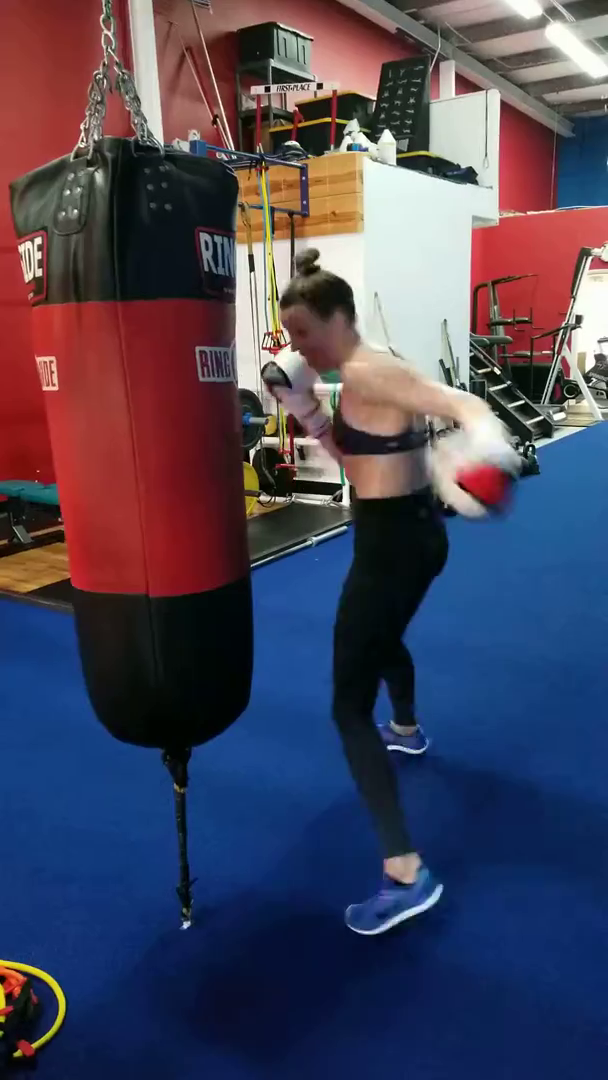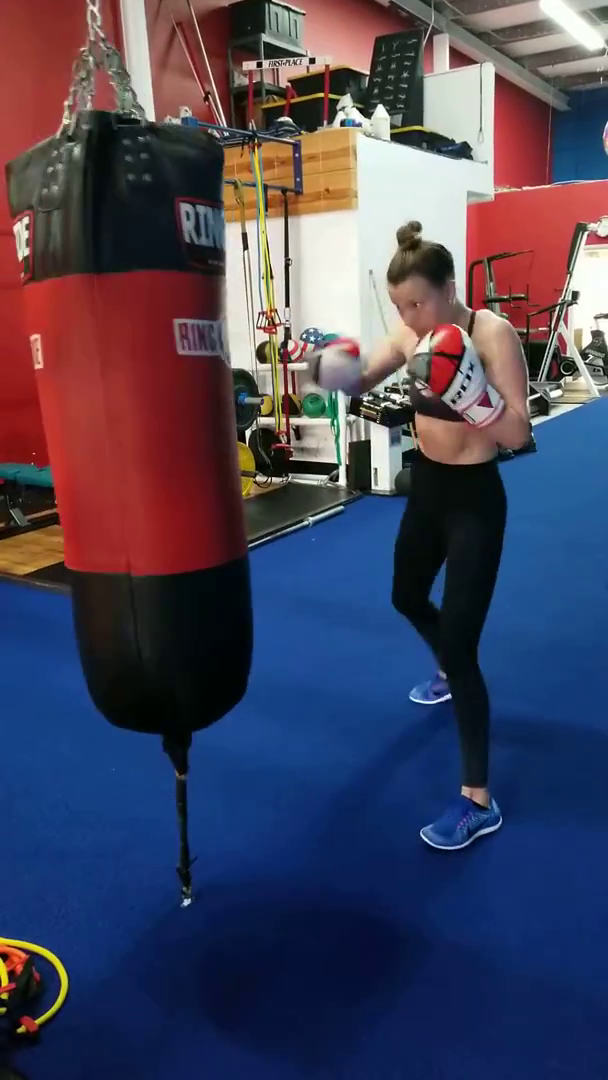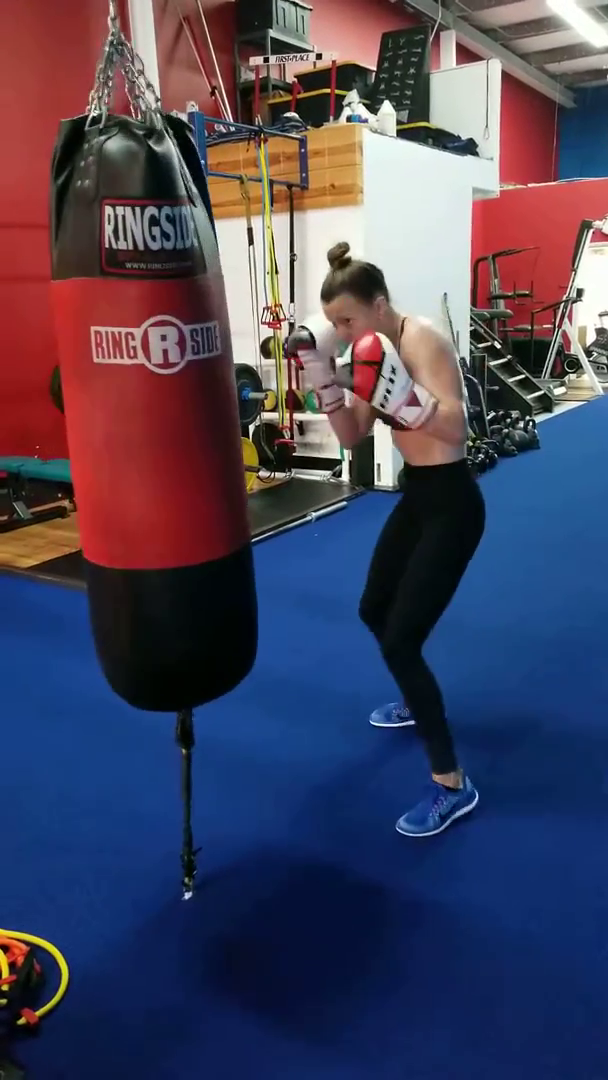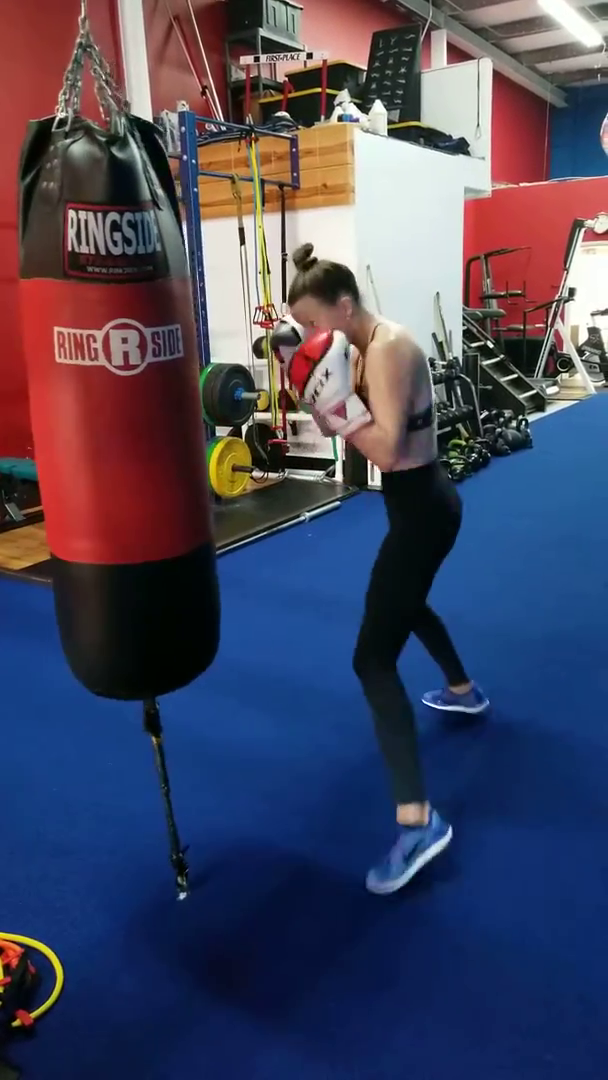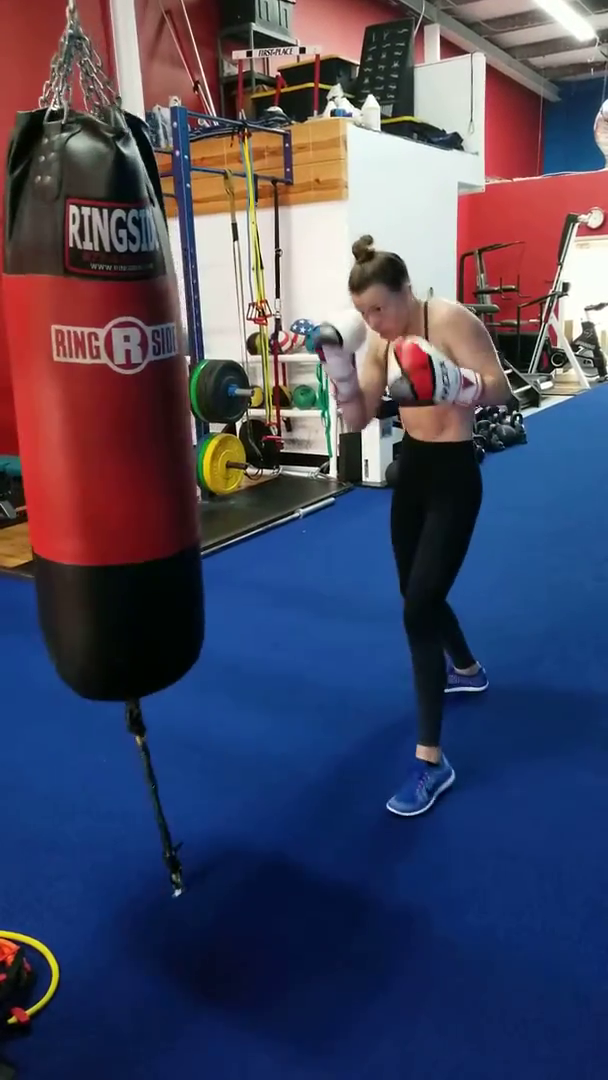
dt=1s
person 1, frame 1
left shoulder: (364, 370)
right shoulder: (354, 376)
left elbow: (460, 402)
right elbow: (350, 453)
left wrist: (487, 450)
right wrist: (301, 402)
left hip: (393, 542)
right hip: (413, 533)
left knee: (349, 706)
right knee: (379, 642)
left ankle: (406, 872)
right ankle: (407, 727)
person 1, frame 2
left shoulder: (494, 333)
right shoulder: (411, 335)
left elbow: (516, 435)
right elbow: (359, 379)
left wrist: (467, 383)
right wrist: (337, 370)
left hip: (476, 500)
right hip: (425, 488)
left knee: (458, 647)
right knee: (407, 598)
left ankle: (478, 800)
right ankle: (449, 672)
person 1, frame 3
left shoulder: (422, 339)
right shoulder: (378, 349)
left elbow: (455, 431)
right elbow: (352, 438)
right wrist: (324, 377)
left hip: (451, 505)
right hip: (417, 498)
left knee: (399, 642)
right knee: (374, 612)
left ankle: (451, 785)
right ankle: (418, 702)
person 1, frame 4
left shoulder: (388, 347)
right shoulder: (371, 344)
left elbow: (386, 451)
right elbow: (373, 428)
left hip: (419, 511)
right hip: (430, 500)
left knee: (373, 661)
right knee: (404, 600)
left ankle: (418, 821)
right ankle: (462, 689)
person 1, frame 5
left shoulder: (450, 318)
right shoulder: (379, 342)
left elbow: (499, 391)
right elbow: (357, 420)
left wrist: (443, 381)
right wrist: (338, 369)
left hip: (453, 475)
right hip: (411, 469)
left knee: (419, 609)
right knee: (418, 591)
left ankle: (431, 760)
right ankle: (467, 670)
